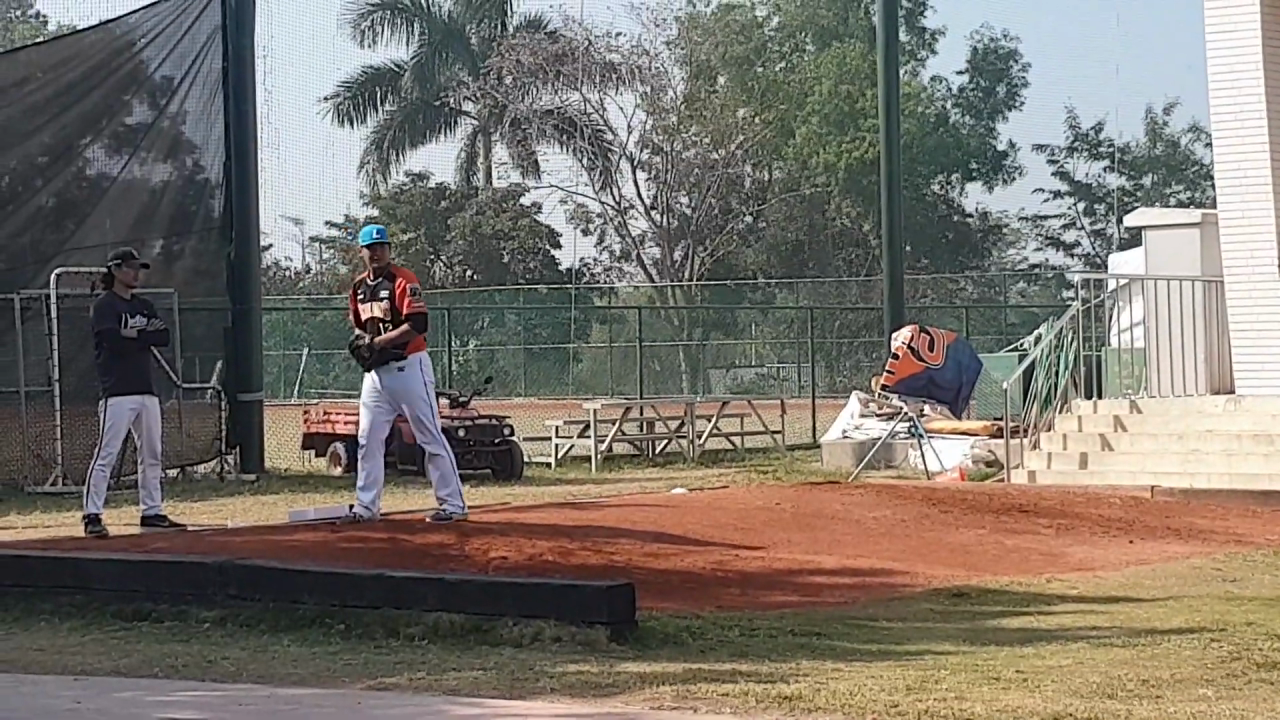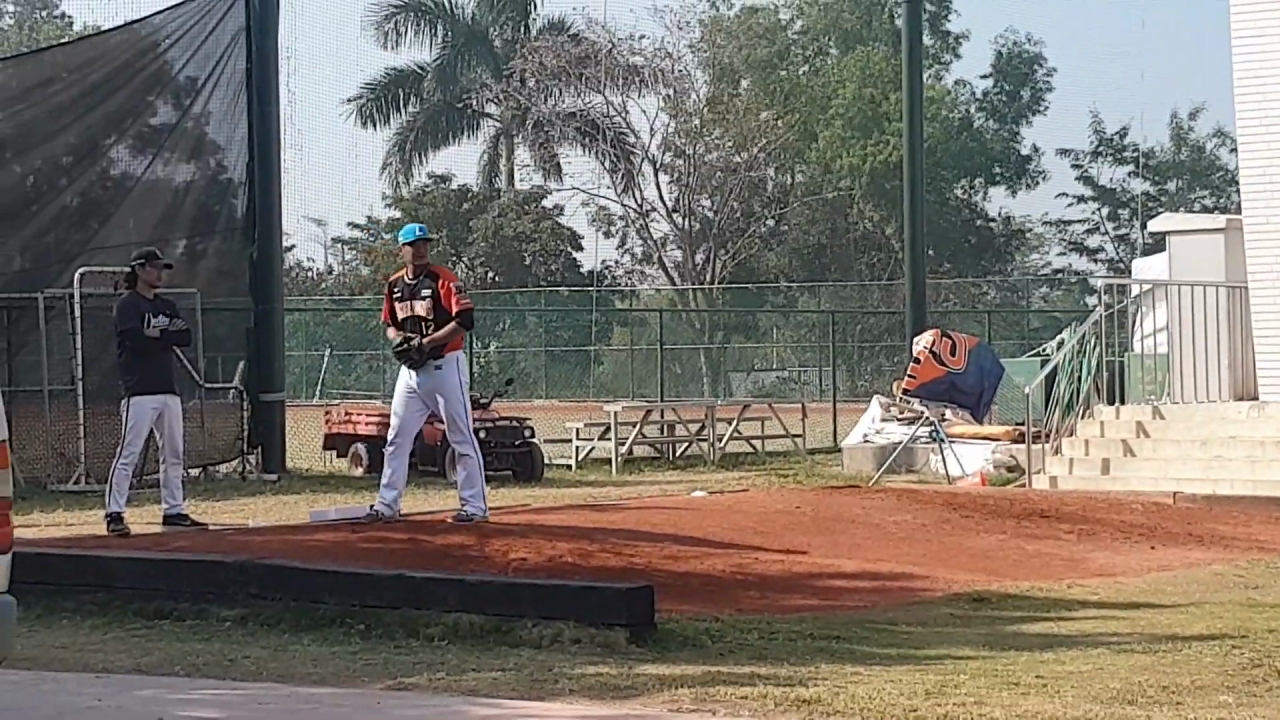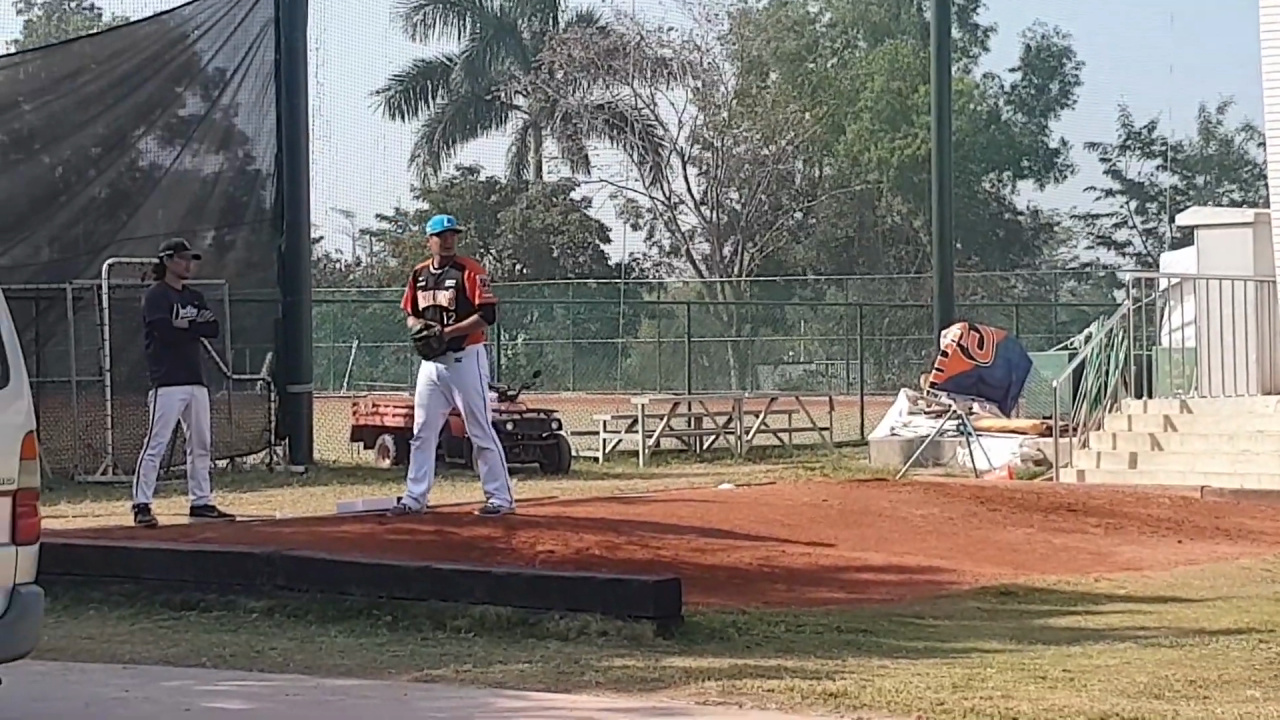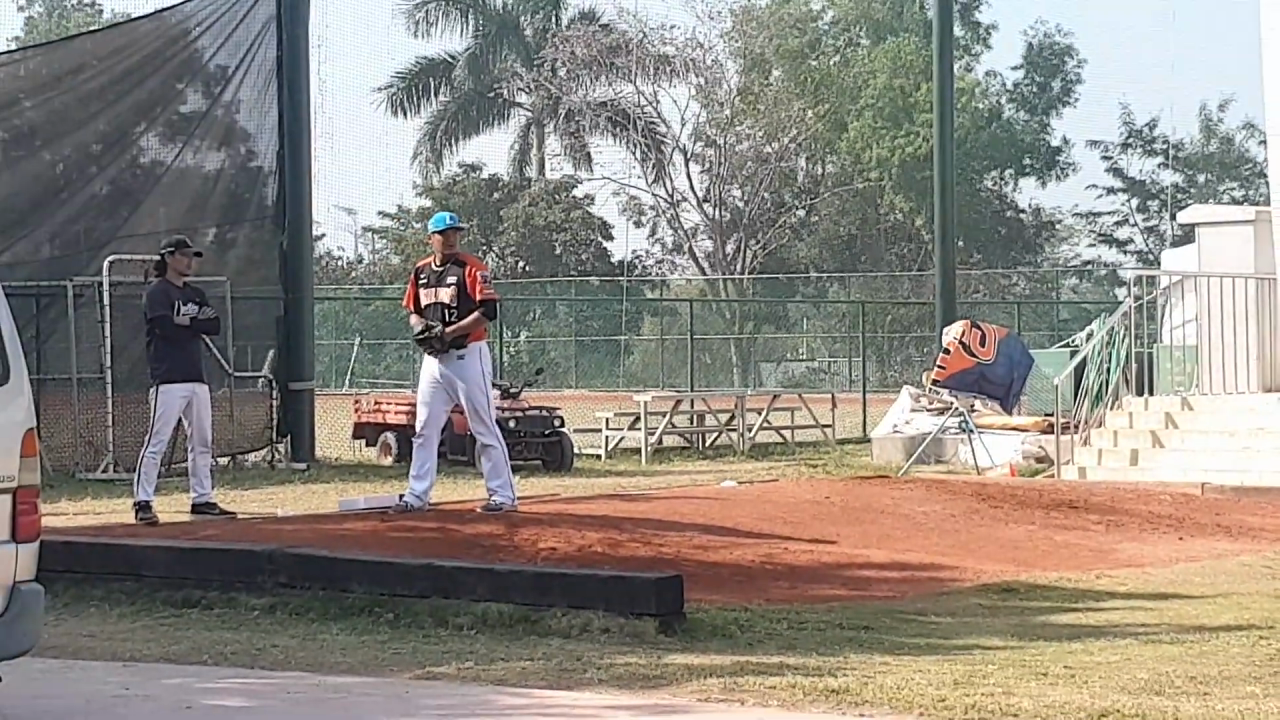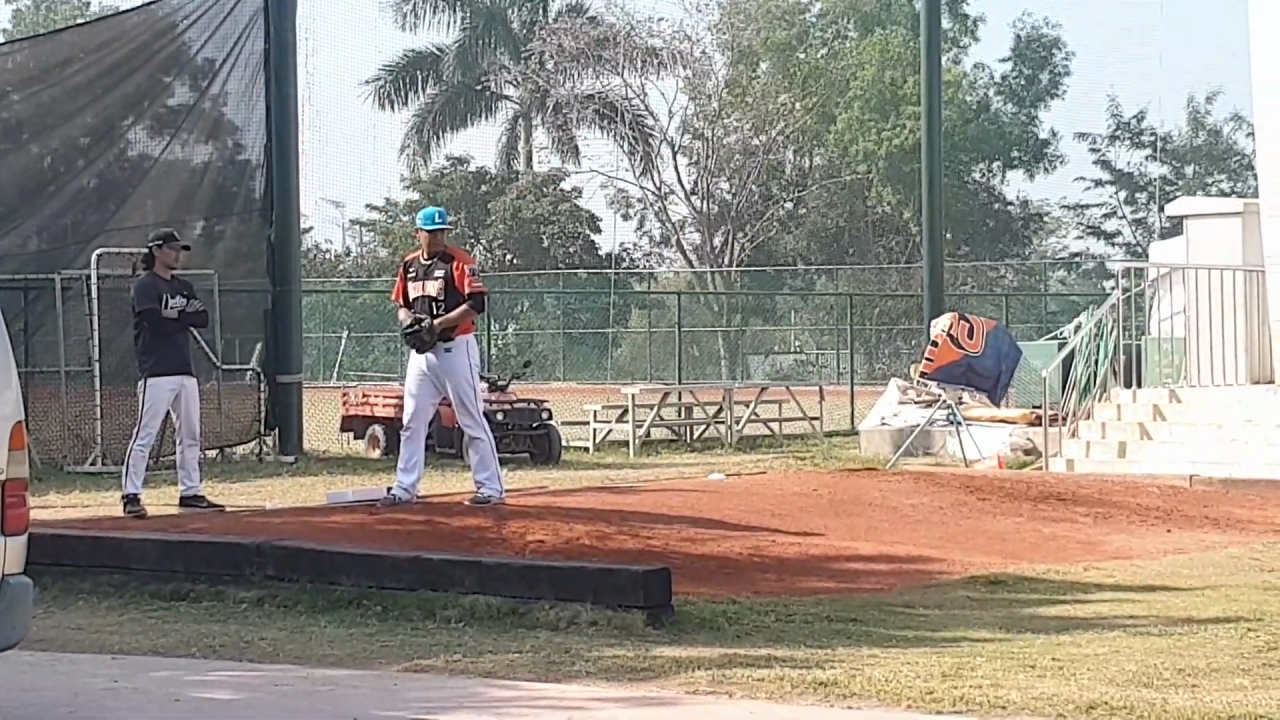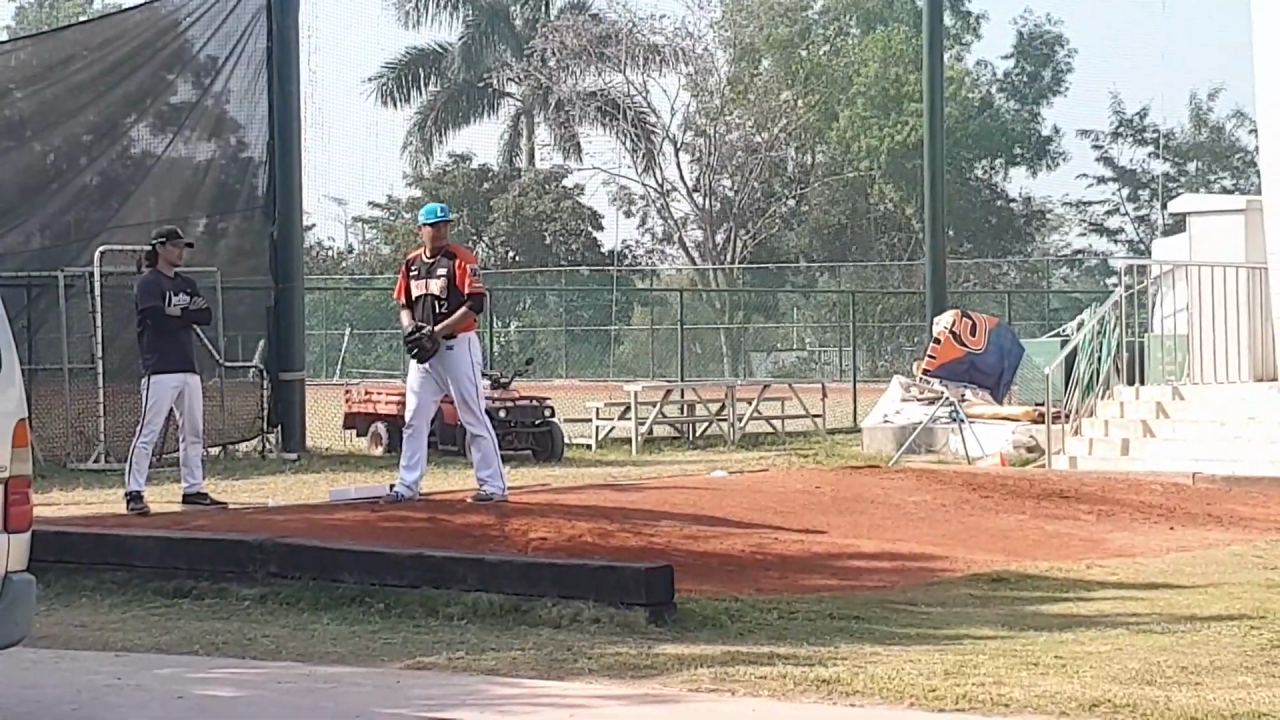
dt=0.3s
person 1, frame 1
left shoulder: (404, 280)
right shoulder: (358, 287)
left elbow: (418, 325)
left wrist: (378, 342)
left hip: (408, 367)
right hip: (376, 370)
left knee: (430, 437)
right knee: (368, 439)
left ankle: (453, 503)
right ankle: (366, 506)
person 1, frame 2
left shoulder: (445, 279)
right shoulder: (394, 285)
left elbow: (465, 321)
right elbow: (390, 326)
left wrist: (427, 342)
right wrist: (399, 338)
left hip: (445, 366)
right hip: (411, 369)
left knee: (461, 437)
right knee: (398, 437)
left ankle: (475, 505)
right ankle: (386, 505)
person 1, frame 3
left shoulder: (470, 271)
right shoulder: (419, 274)
left elbow: (487, 315)
right elbow: (410, 314)
left wrist: (447, 331)
right wrist: (418, 326)
left hip: (465, 359)
right hip: (431, 361)
left knee: (480, 431)
right knee: (423, 432)
left ankle: (501, 497)
right ankle: (415, 498)
person 1, frame 4
left shoulder: (472, 268)
right shoulder: (421, 271)
left elbow: (488, 311)
right elbow: (412, 311)
left wrist: (448, 332)
right wrist: (420, 325)
left hip: (468, 356)
right hip: (433, 359)
left knee: (484, 427)
right knee: (425, 429)
left ankle: (503, 494)
right ankle: (417, 495)
person 1, frame 5
left shoulder: (460, 260)
right shoulder: (409, 264)
left elbow: (476, 303)
right elbow: (401, 304)
left wrist: (438, 323)
right wrist: (407, 318)
left hip: (455, 349)
right hip: (421, 352)
left knee: (472, 420)
right knee: (412, 421)
left ankle: (491, 487)
right ankle: (404, 488)
person 1, frame 6
left shoulder: (462, 259)
right shoulder: (411, 263)
left elbow: (475, 305)
right elbow: (404, 305)
left wrist: (437, 331)
right wrist: (410, 327)
left hip: (457, 347)
left knee: (473, 417)
right knee: (414, 419)
left ankle: (494, 485)
right ankle: (406, 485)
person 2, frame 1
left shoulder: (145, 306)
right shoulder: (104, 305)
left elbow: (164, 338)
right elbow: (114, 342)
left wrist: (134, 335)
right wrist: (146, 334)
left hip: (146, 390)
right hip: (117, 392)
left knee: (152, 455)
right knee: (106, 455)
left ankle: (152, 512)
right ankle: (92, 515)
person 2, frame 2
left shoulder: (168, 306)
right shoulder: (127, 304)
left elbow: (186, 337)
right elbow: (137, 341)
left wrist: (157, 334)
right wrist: (168, 335)
left hip: (168, 389)
right hip: (139, 391)
left knee: (174, 454)
right knee: (128, 453)
left ankle: (174, 511)
right ankle: (114, 514)
person 2, frame 3
left shoulder: (196, 297)
right shoulder: (156, 295)
left elbow: (213, 329)
right elbow: (166, 332)
left wrist: (186, 325)
right wrist: (197, 325)
left hip: (196, 381)
right hip: (167, 383)
left knee: (201, 445)
right knee: (156, 445)
left ankle: (201, 502)
right ankle: (141, 505)
person 2, frame 4
left shoulder: (197, 294)
right shoulder: (157, 292)
left elbow: (215, 326)
right elbow: (167, 329)
left wrist: (188, 322)
right wrist: (198, 324)
left hip: (197, 378)
right hip: (169, 380)
left knee: (202, 442)
right knee: (157, 442)
left ankle: (202, 500)
right ankle: (142, 503)
person 2, frame 5
left shoulder: (184, 286)
right shoulder: (144, 285)
left elbow: (203, 318)
right elbow: (155, 322)
left wrist: (175, 315)
right wrist: (186, 315)
left hip: (185, 371)
right hip: (157, 373)
left knee: (190, 435)
right knee: (145, 435)
left ankle: (190, 493)
right ankle: (131, 495)
person 2, frame 6
left shoulder: (188, 284)
right shoulder: (148, 283)
left elbow: (206, 316)
right elbow: (159, 320)
left wrist: (178, 313)
right wrist: (189, 314)
left hip: (188, 368)
right hip: (160, 370)
left knee: (193, 432)
right knee: (148, 432)
left ankle: (193, 490)
right ankle: (134, 493)
